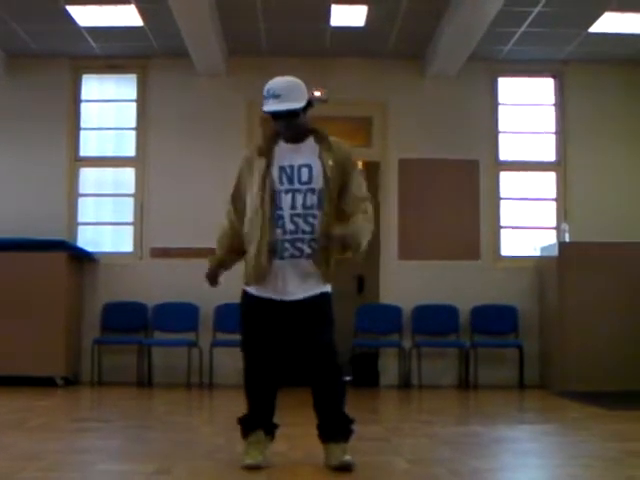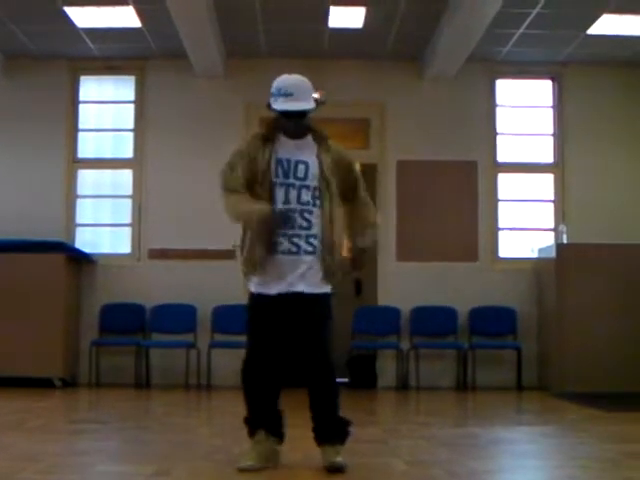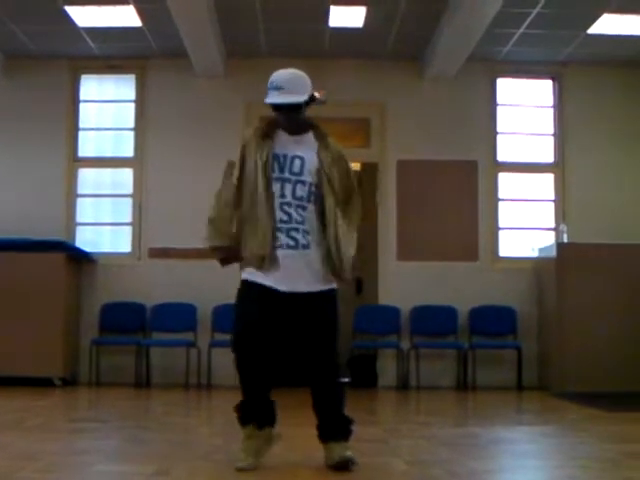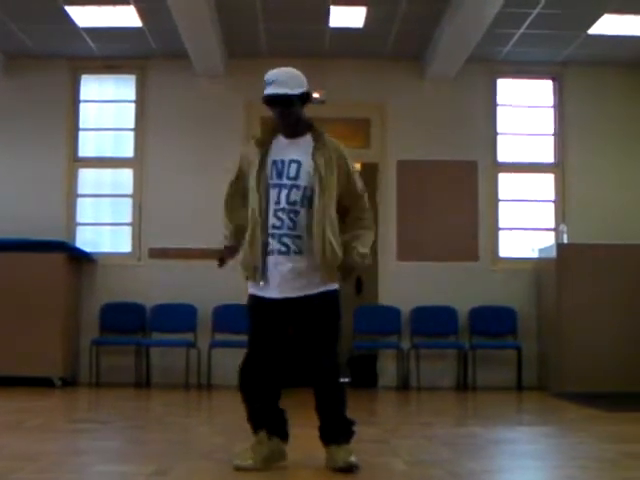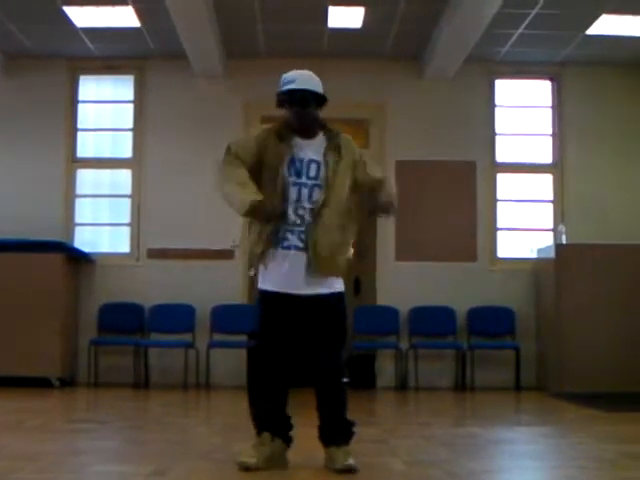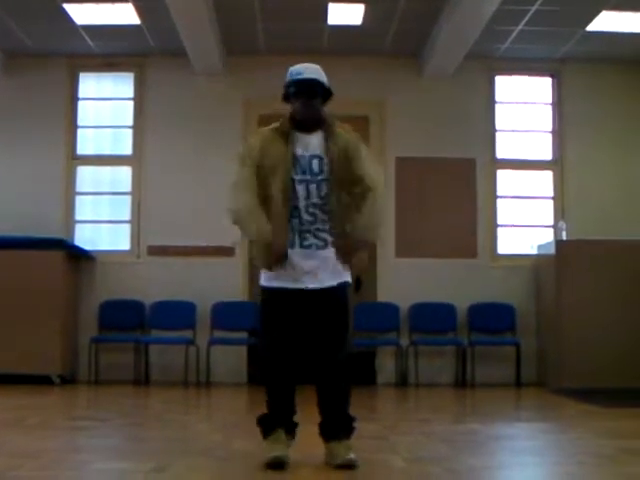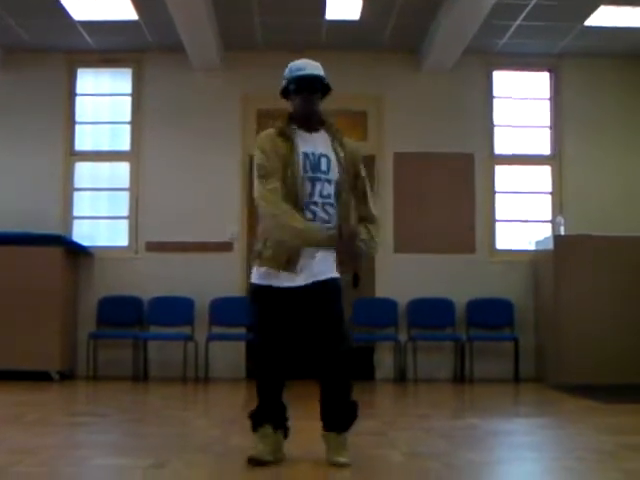
dt=0.2s
person 1, frame 1
left shoulder: (336, 154)
right shoulder: (257, 159)
left elbow: (358, 202)
right elbow: (237, 216)
left wrist: (354, 233)
right wrist: (219, 258)
left hip: (312, 282)
right hip: (263, 282)
left knee: (324, 363)
right knee: (260, 366)
left ankle: (335, 440)
right ankle: (258, 438)
person 1, frame 2
left shoulder: (331, 155)
right shoulder: (255, 148)
left elbow: (357, 201)
right elbow: (232, 188)
left wrist: (362, 242)
right wrist: (259, 215)
left hip: (315, 278)
right hip: (267, 277)
left knee: (319, 363)
right knee: (260, 365)
left ankle: (331, 442)
right ankle: (264, 440)
person 1, frame 3
left shoulder: (329, 152)
right shoulder: (255, 144)
left elbow: (348, 204)
right elbow: (230, 195)
left wrist: (346, 252)
right wrist: (222, 241)
left hip: (316, 277)
right hip: (263, 271)
left knee: (322, 363)
right knee: (250, 350)
left ankle: (335, 440)
right ankle: (257, 430)
person 1, frame 4
left shoulder: (330, 151)
right shoulder: (256, 151)
left elbow: (356, 205)
right elbow: (238, 199)
left wrist: (356, 250)
right wrist: (233, 238)
left hip: (317, 280)
right hip: (266, 280)
left knee: (324, 367)
right knee: (258, 368)
left ankle: (337, 443)
right ankle: (269, 440)
person 1, frame 5
left shoulder: (344, 149)
right shoulder: (266, 140)
left elbow: (378, 185)
right elbow: (231, 167)
left wrist: (379, 199)
right wrist: (254, 202)
left hip: (323, 280)
right hip: (274, 277)
left knee: (328, 367)
right knee: (265, 365)
left ankle: (336, 443)
right ankle: (269, 440)
person 1, frame 6
left shoulder: (343, 141)
right shoulder: (267, 142)
left elbow: (370, 188)
right elbow: (243, 197)
left wrist: (359, 238)
right wrist: (266, 238)
left hip: (331, 272)
right hip: (281, 272)
left knee: (332, 362)
right knee: (278, 361)
left ankle: (337, 439)
right ankle: (280, 437)
person 1, frame 7
left shoulder: (343, 148)
right shoulder: (271, 144)
left elbow: (364, 204)
right elbow: (270, 202)
left wrist: (360, 241)
right wrist: (312, 234)
left hip: (323, 272)
right hip: (275, 272)
left knee: (334, 358)
right knee: (270, 361)
left ankle: (336, 436)
right ankle: (269, 434)
